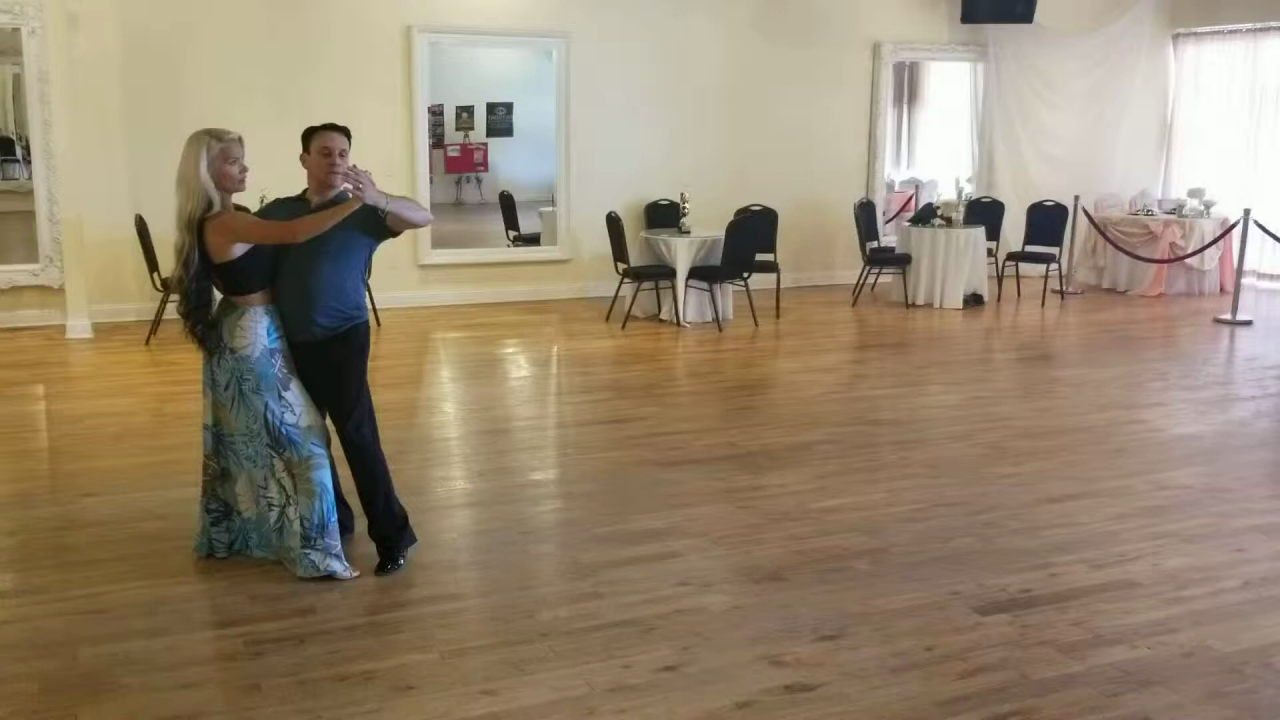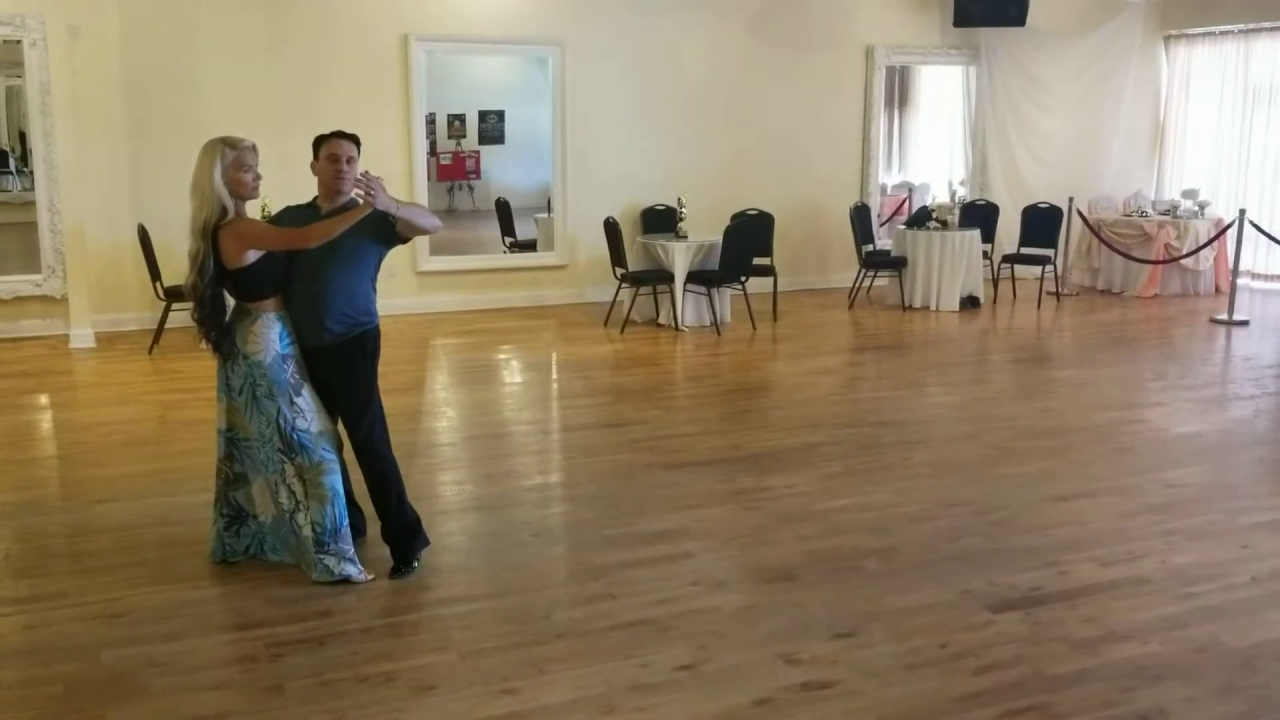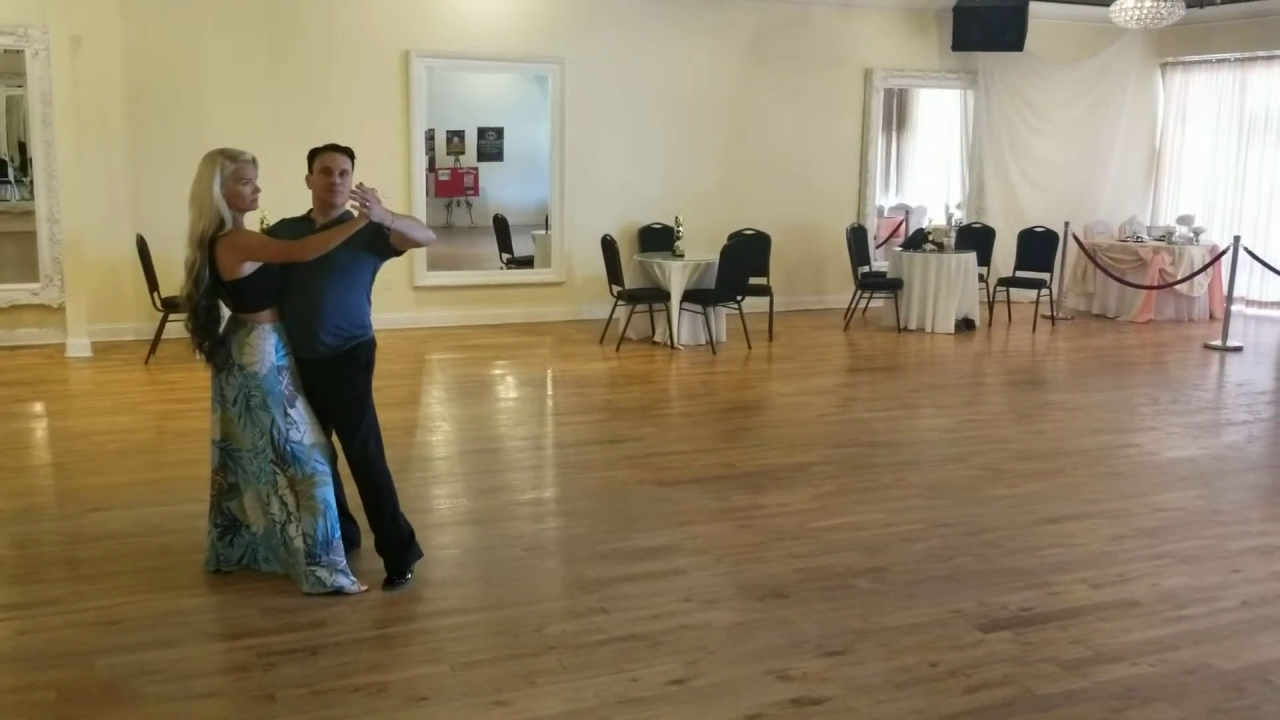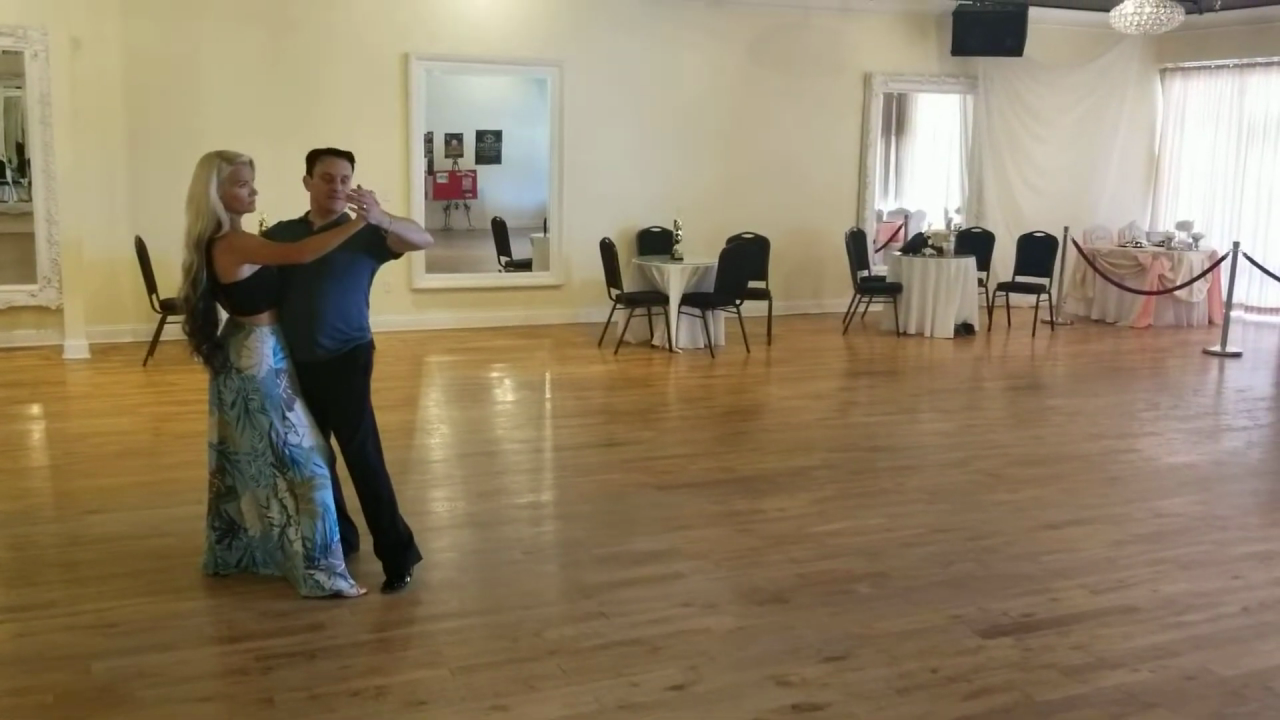
dt=1s
person 1, frame 1
left shoulder: (361, 211)
right shoulder: (277, 211)
left elbow: (423, 217)
left wrist: (377, 197)
left hip: (340, 340)
right hip: (289, 343)
left knee: (358, 438)
left ankle: (392, 536)
right ankle: (332, 519)
person 1, frame 2
left shoulder: (372, 219)
right shoulder: (288, 219)
left elbow: (432, 224)
left wrist: (388, 204)
left hip: (352, 346)
right hip: (302, 349)
left knee: (370, 443)
left ankle: (406, 540)
right ankle: (344, 524)
person 1, frame 3
left shoulder: (366, 231)
right shoulder: (283, 231)
left elbow: (425, 237)
left wrist: (383, 216)
left hip: (346, 359)
right hip: (297, 361)
left knee: (365, 456)
left ankle: (399, 552)
right ankle: (338, 535)
person 1, frame 4
left shoulder: (363, 234)
right shoulder: (280, 234)
left elbow: (423, 239)
left wrist: (380, 218)
left hip: (345, 361)
right hip: (295, 364)
left knee: (364, 459)
left ankle: (398, 554)
right ankle: (338, 538)
person 2, frame 1
left shoulder: (214, 222)
right shoulder: (225, 223)
right elbow: (294, 233)
right wrist: (355, 202)
left hip: (237, 336)
right hip: (251, 339)
left knee: (244, 441)
right knee: (299, 440)
left ankle: (230, 533)
right ankle: (312, 550)
person 2, frame 2
left shoulder: (226, 229)
right shoulder: (239, 230)
right elbow: (305, 240)
right wrist: (365, 208)
left hip: (251, 341)
right hip: (265, 344)
left knee: (257, 447)
right knee: (309, 445)
left ankle: (243, 538)
right ankle: (327, 554)
person 2, frame 3
left shoulder: (223, 241)
right shoulder: (236, 242)
right elbow: (301, 253)
right wrist: (361, 220)
left hip: (245, 352)
right hip: (260, 355)
left knee: (249, 457)
right knee: (299, 457)
left ankle: (236, 549)
right ankle: (319, 566)
person 2, frame 4
left shoulder: (220, 243)
right shoulder: (234, 244)
right elbow: (299, 254)
right wrist: (359, 222)
left hip: (242, 355)
right hip: (258, 358)
left knee: (248, 461)
right knee: (299, 461)
left ankle: (234, 553)
right ankle: (317, 570)
